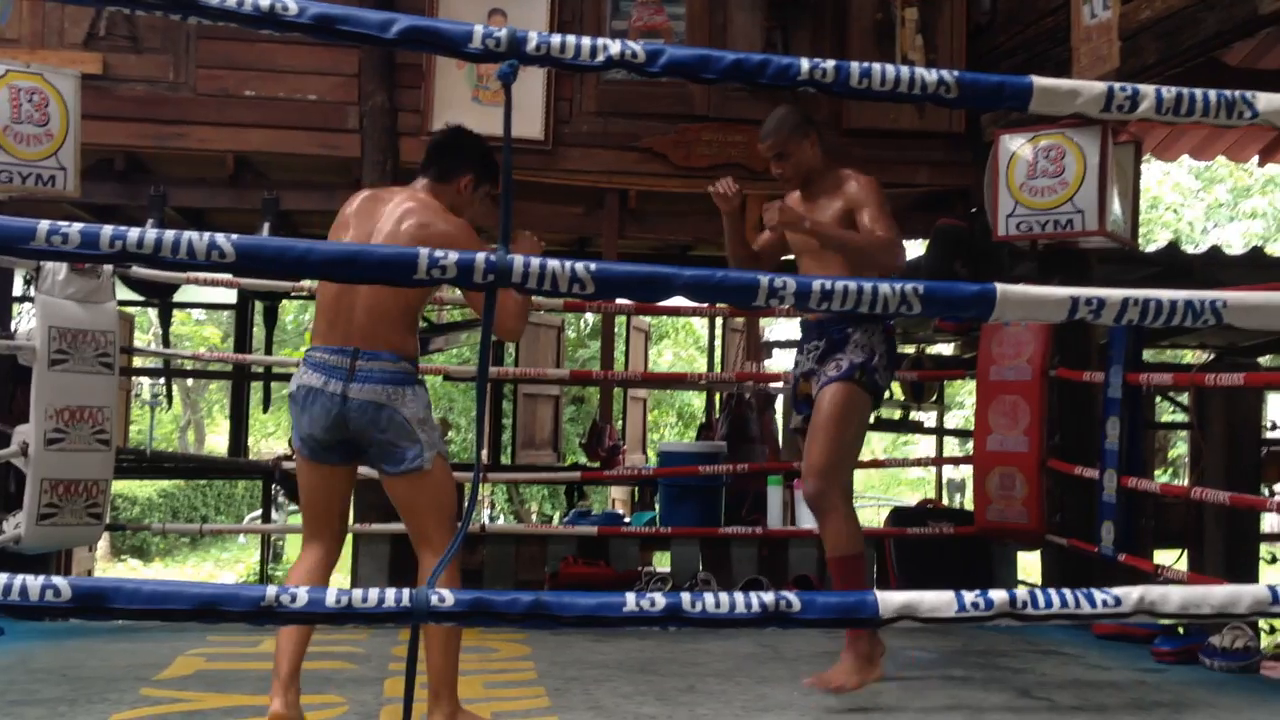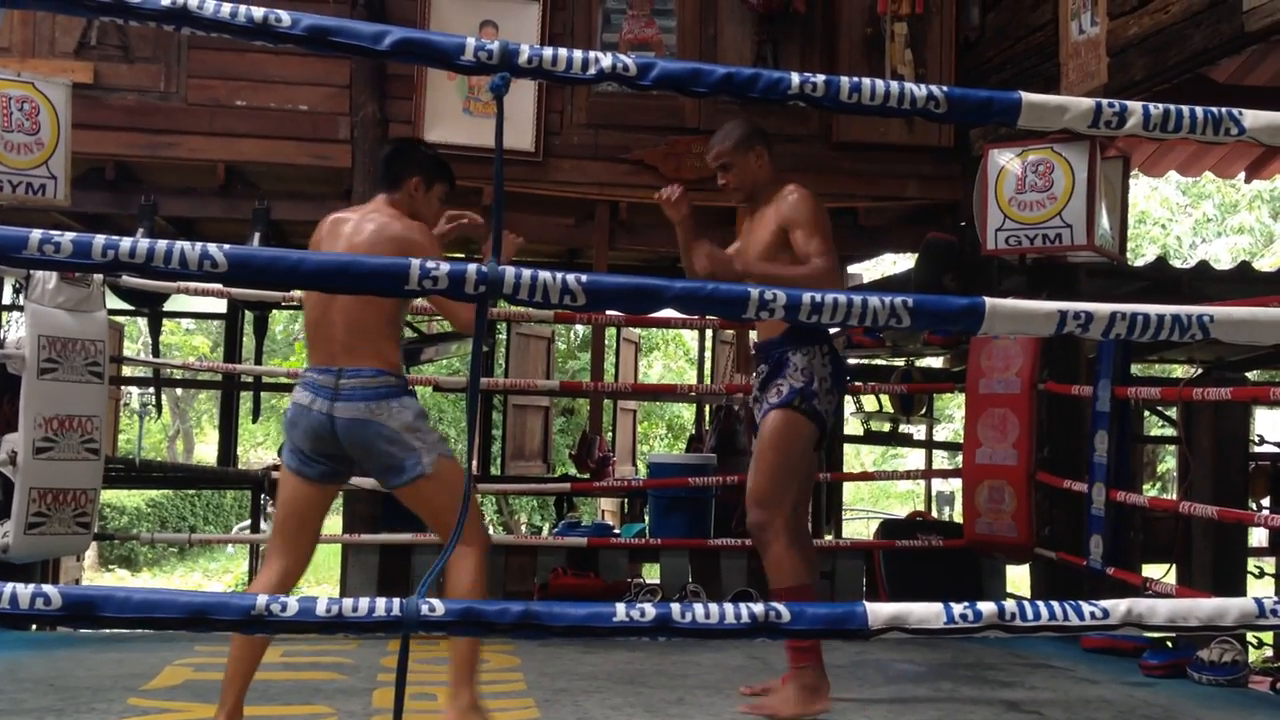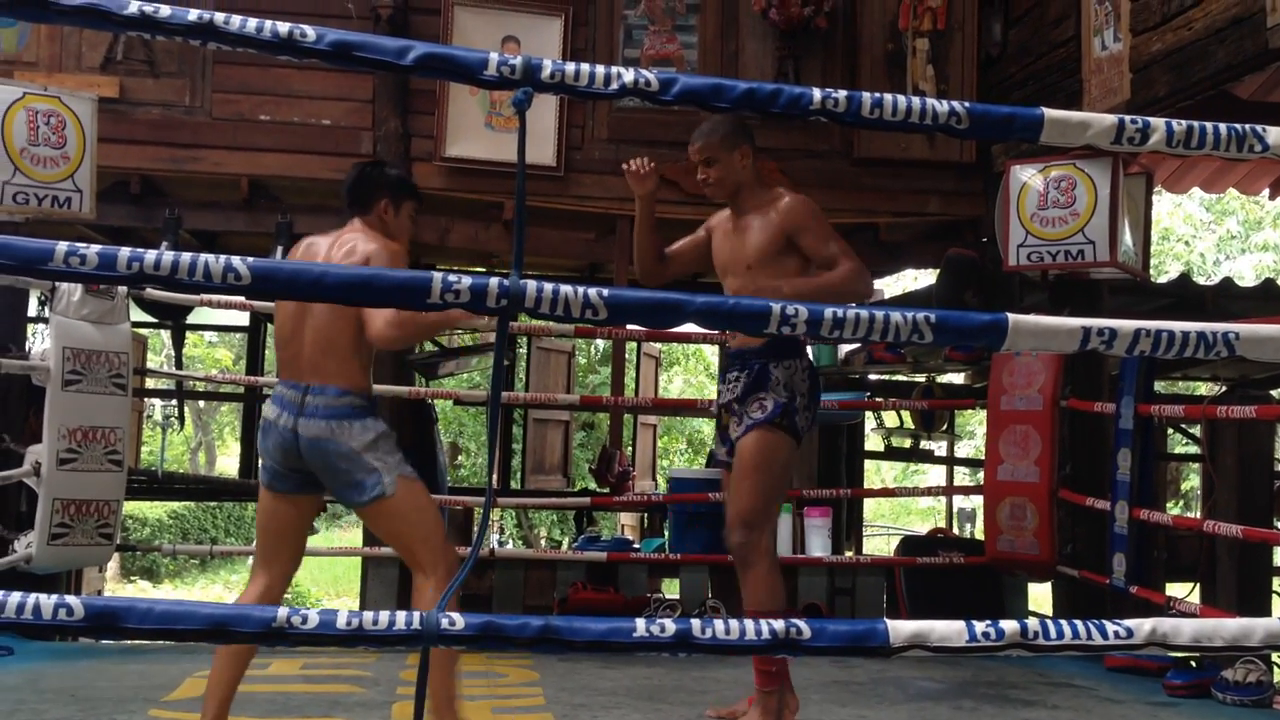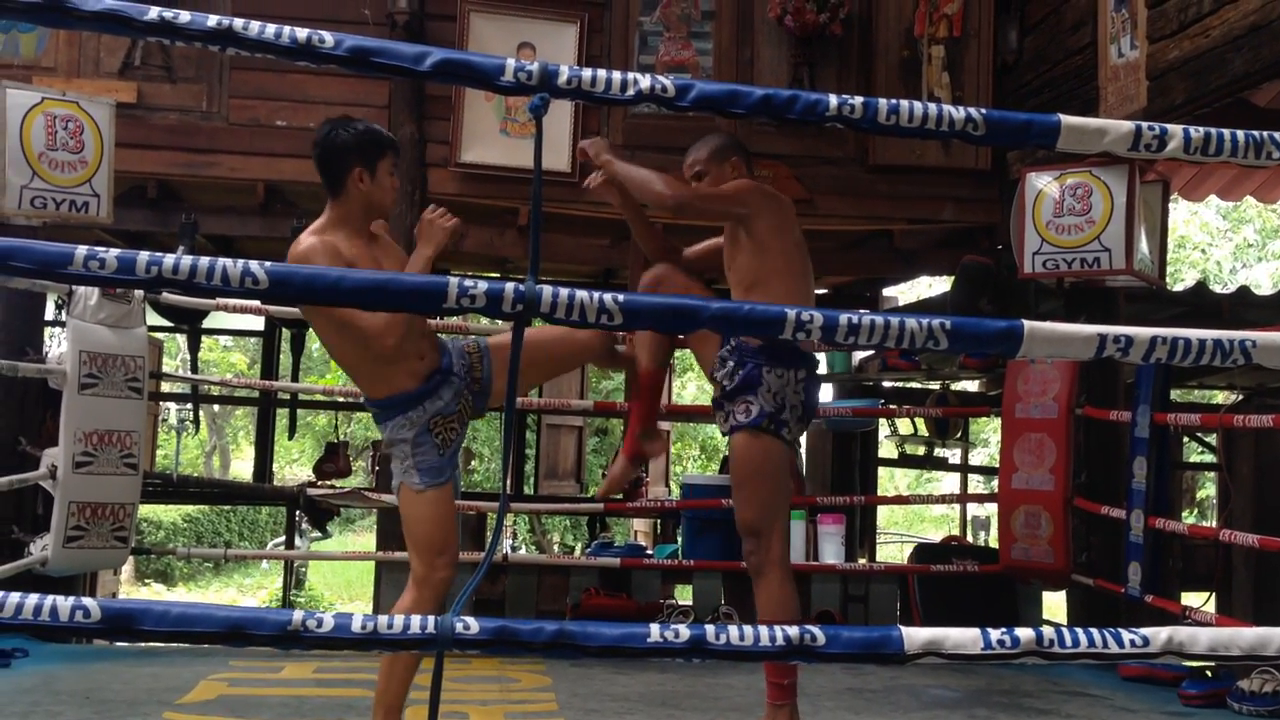
dt=0.7s
person 1, frame 1
left shoulder: (858, 189)
right shoulder: (796, 203)
left elbow: (891, 257)
right elbow: (746, 270)
left wrist: (805, 226)
right wrist: (731, 216)
left hip: (855, 342)
right hip: (811, 348)
left knee: (821, 485)
right knee: (826, 496)
left ankle: (860, 647)
right ankle: (864, 638)
person 1, frame 2
left shoulder: (796, 203)
right shoulder: (753, 222)
left elbow: (827, 278)
right elbow: (707, 287)
left wrist: (738, 265)
right wrist: (683, 224)
left hip: (804, 365)
right hip: (772, 370)
left knee: (764, 517)
right knee: (787, 524)
right ankle: (807, 668)
person 1, frame 3
left shoulder: (791, 211)
right shoulder: (718, 227)
left elbow: (858, 281)
right elbow: (652, 273)
left wrist: (778, 289)
right wrist: (645, 204)
left hip: (778, 375)
right hip: (734, 377)
left knee: (747, 539)
right knee: (753, 542)
person 1, frame 4
left shoulder: (755, 200)
right shoulder: (741, 231)
left elbow: (673, 199)
right elbow: (671, 258)
left wrist: (610, 158)
right wrist: (623, 197)
left hip: (773, 376)
right hip: (746, 365)
left knee: (763, 550)
right knee: (657, 281)
right ankle: (636, 444)
person 2, frame 1
left shoulder: (357, 203)
right shoulder: (447, 229)
right elbow: (508, 327)
right wrist: (521, 260)
left hip: (317, 381)
right hip: (386, 388)
left knee: (318, 547)
right knee: (438, 550)
person 2, frame 2
left shoulder: (330, 225)
right shoulder: (407, 232)
right elbow: (470, 319)
right wrist: (499, 258)
left hip: (313, 400)
right hip: (380, 404)
left knee: (280, 565)
right knee: (469, 540)
person 2, frame 3
left shoulder: (303, 248)
right shoulder: (382, 249)
right elbow: (382, 331)
right wrist: (452, 316)
left hip: (282, 415)
right hip: (343, 423)
left knee: (267, 581)
right knee: (438, 567)
person 2, frame 4
left shoulder: (375, 232)
right shoulder: (312, 253)
right elbow: (386, 331)
right wrist: (426, 250)
left hip: (457, 368)
right hip: (411, 417)
left knee: (590, 336)
right knee: (431, 575)
